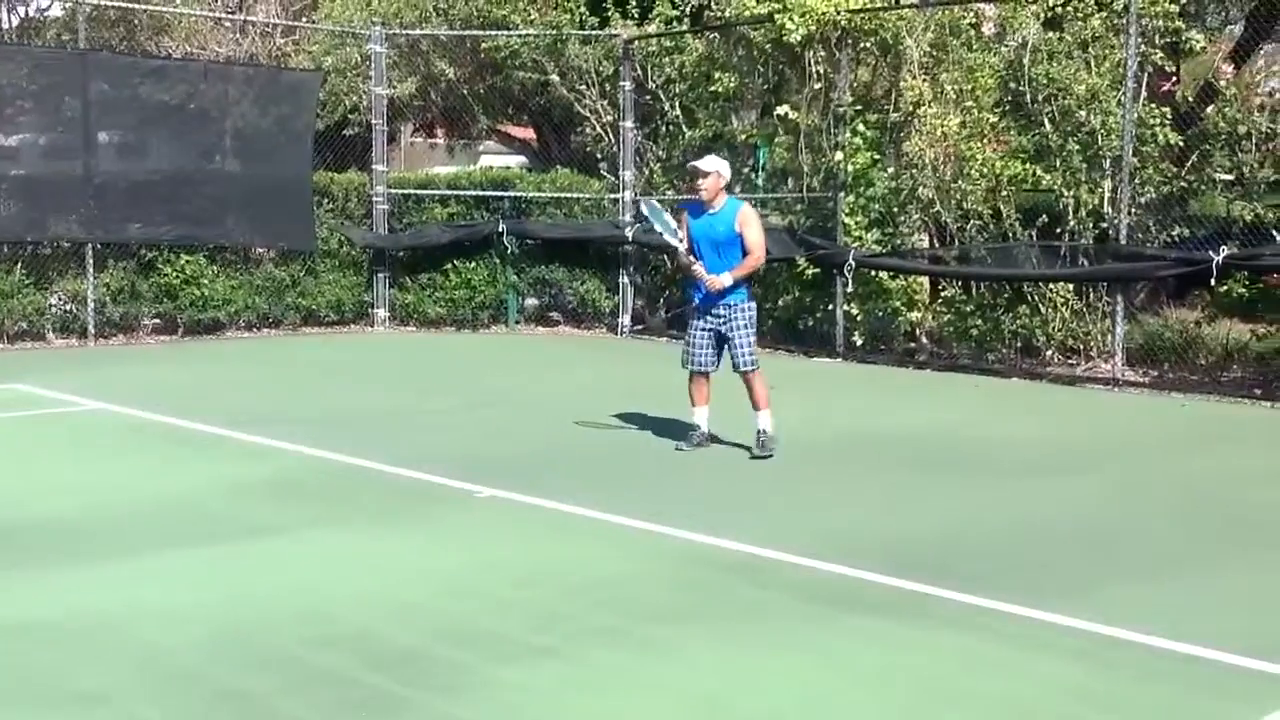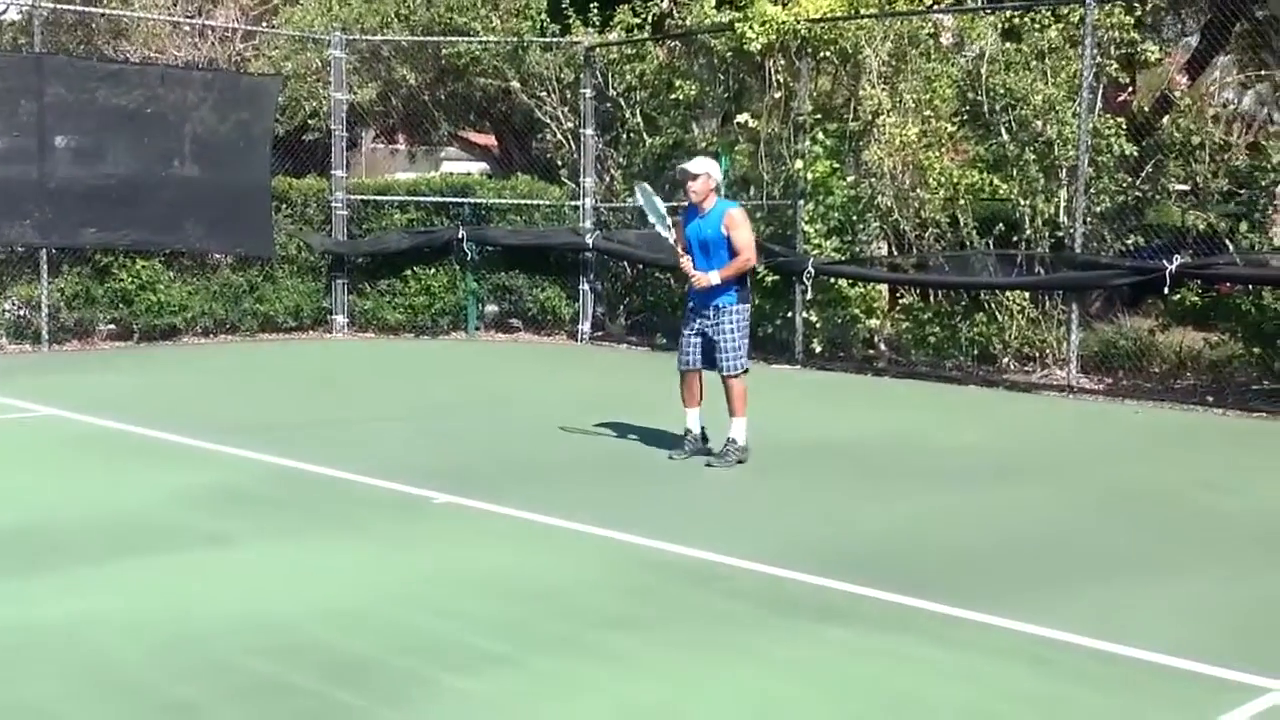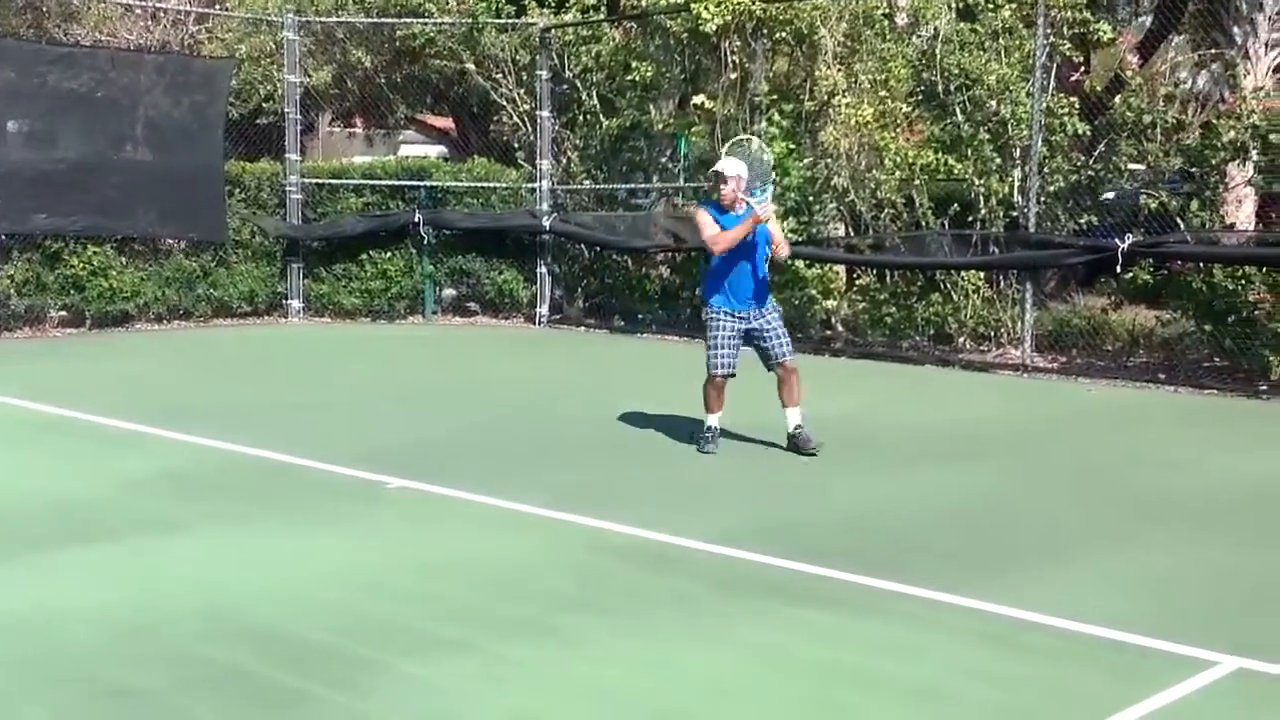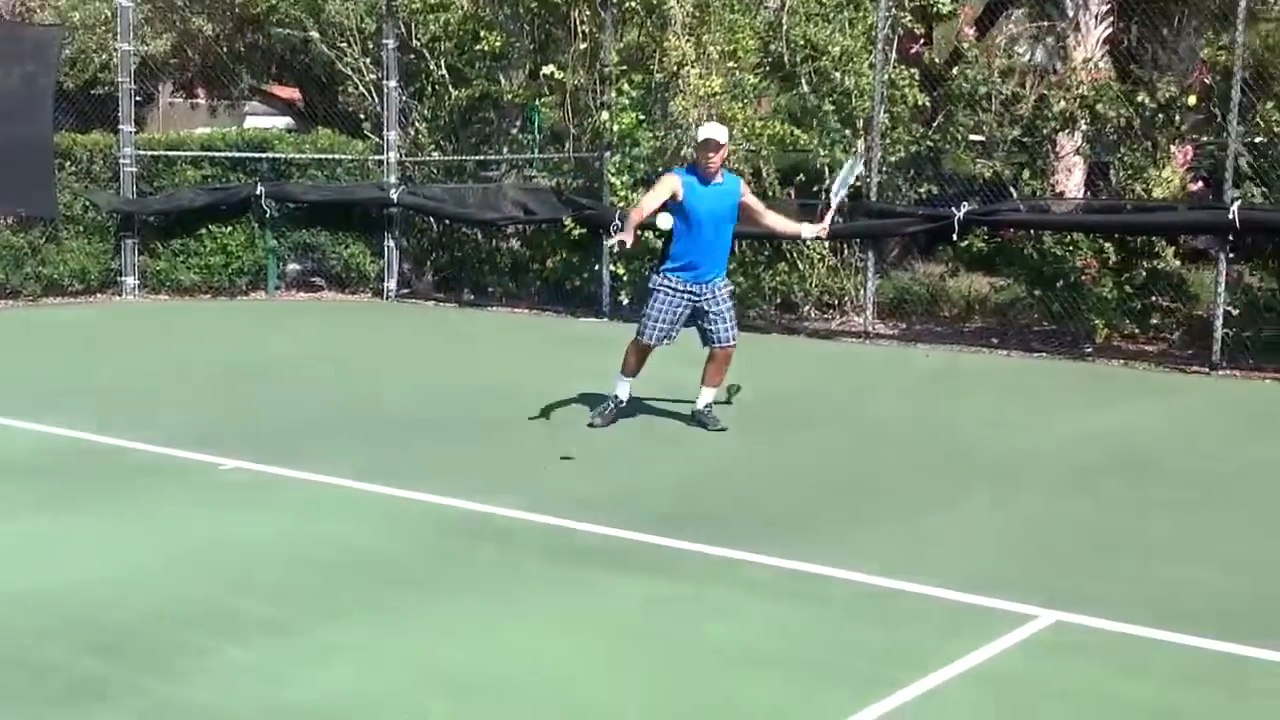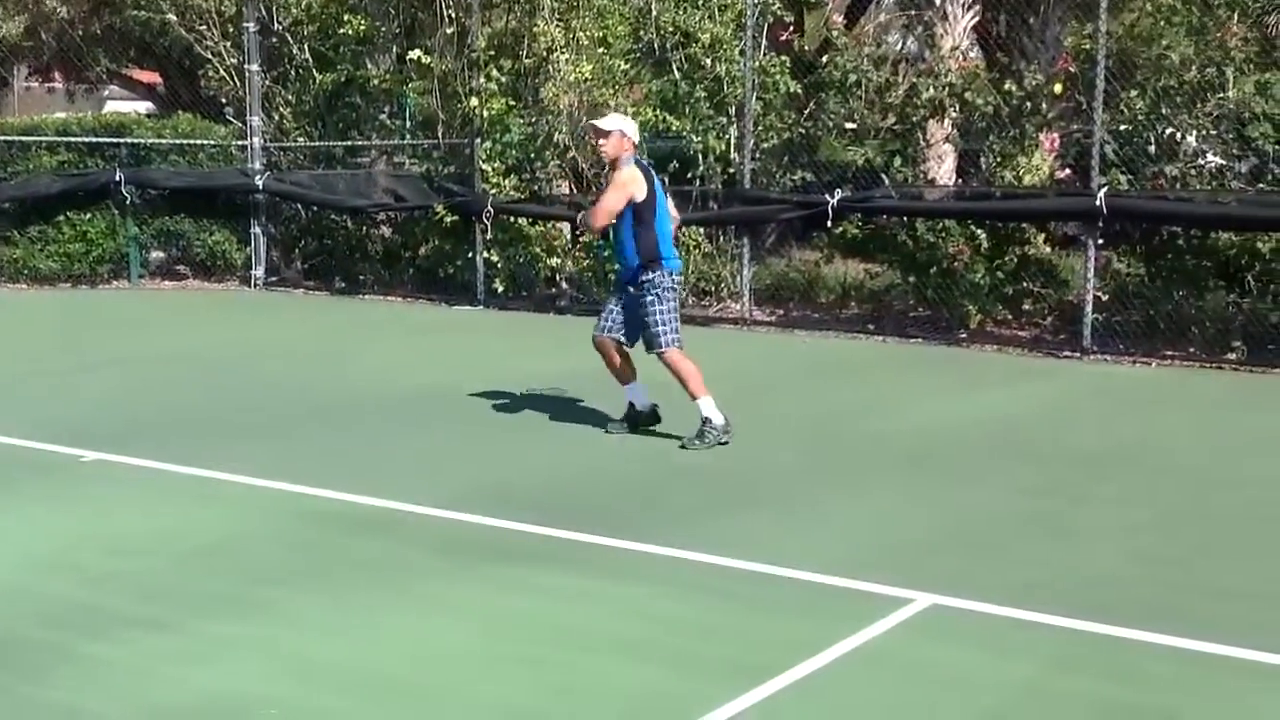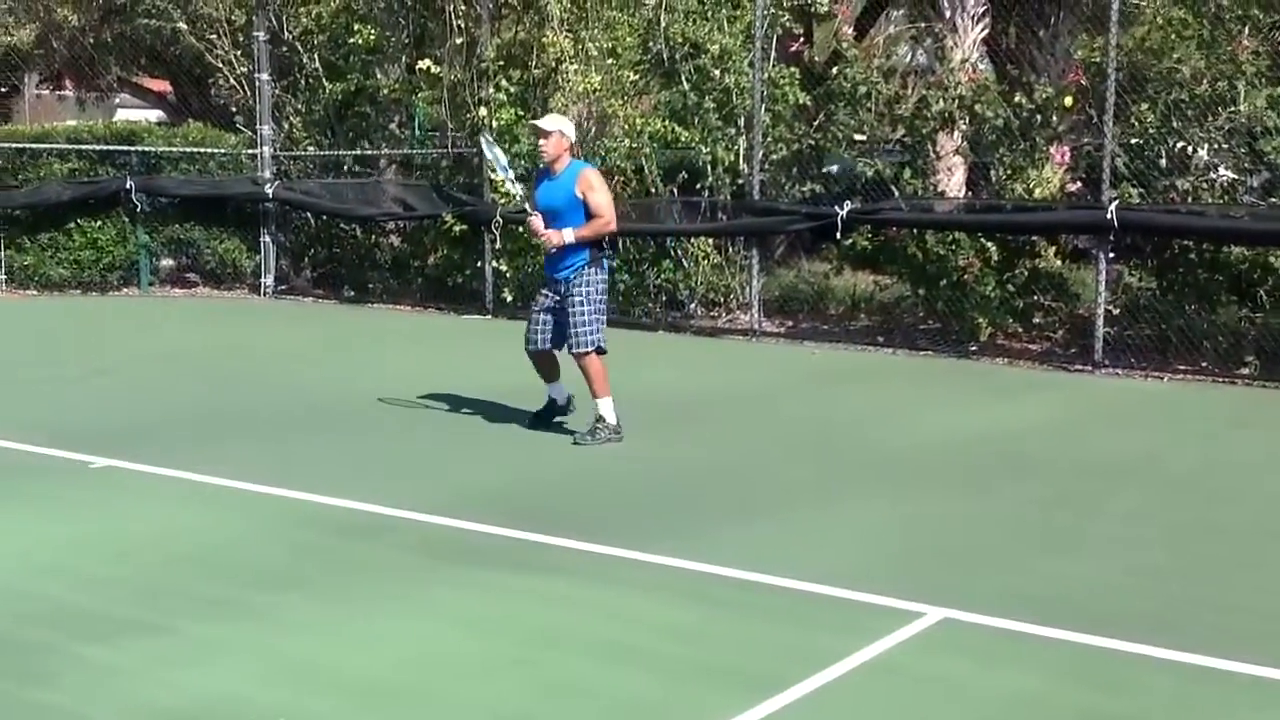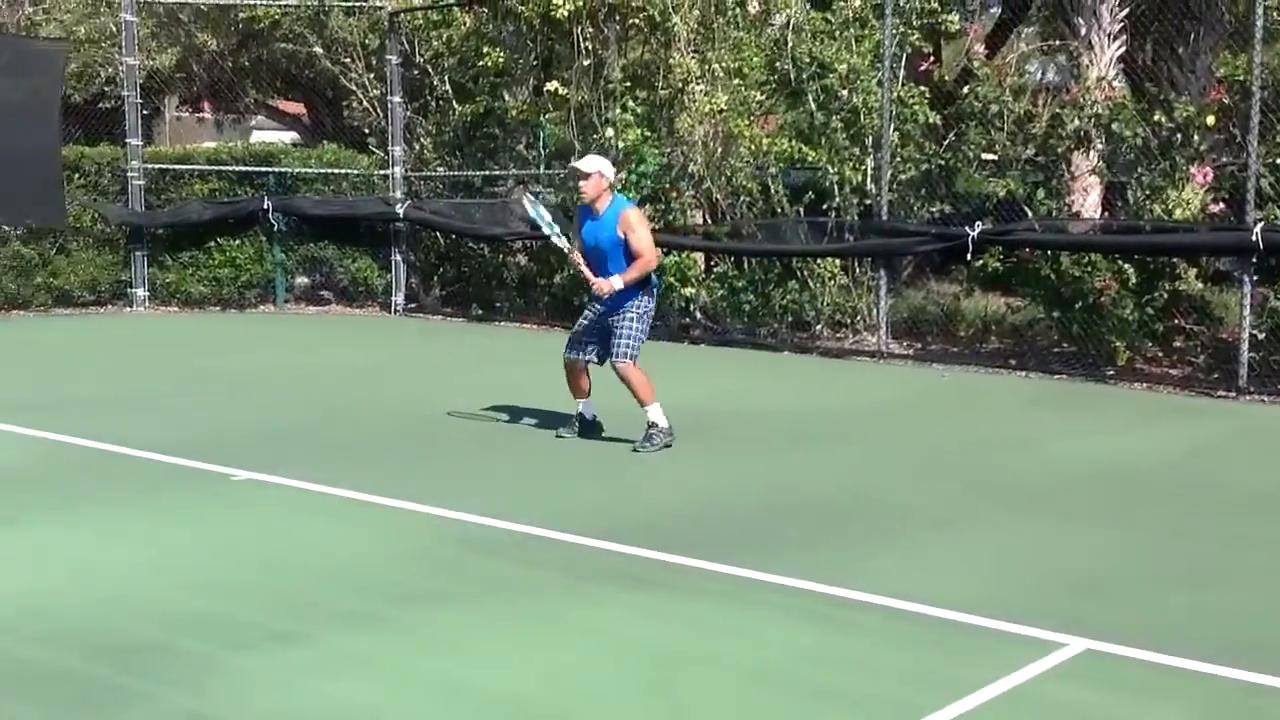
dt=0.7s
person 1, frame 1
left shoulder: (742, 212)
right shoulder: (689, 212)
left elbow: (757, 256)
right elbow: (682, 252)
left wrist: (726, 278)
right wrist: (691, 265)
left hip: (738, 302)
right hip: (703, 302)
left knee: (748, 367)
right knee: (697, 368)
left ankle: (766, 432)
right ankle: (700, 429)
person 1, frame 2
left shoulder: (731, 213)
right shoulder: (687, 214)
left elbow: (748, 258)
left wrist: (714, 276)
right wrist: (683, 261)
left hip: (729, 305)
right hip: (698, 303)
left knee: (731, 372)
right knee: (688, 369)
left ankle: (737, 442)
right ankle: (694, 435)
person 1, frame 3
left shoulder: (763, 212)
right shoulder: (705, 213)
left elbow: (779, 248)
right elbow: (716, 246)
left wrist: (782, 250)
right wrist: (749, 223)
left hip: (761, 305)
right hip: (721, 309)
left knee: (786, 366)
right knee: (718, 374)
left ankle: (796, 430)
right ankle: (711, 428)
person 1, frame 4
left shoulder: (736, 185)
right shoulder: (676, 180)
left elbow: (764, 216)
right elbow: (643, 206)
left wrist: (806, 229)
right wrist: (628, 230)
left hip: (714, 283)
right hip: (674, 280)
left knee: (724, 348)
right knee: (645, 341)
left ankle: (702, 406)
right ankle: (619, 399)
person 1, frame 5
left shoulder: (626, 172)
right shoulder: (636, 174)
left elbow: (596, 219)
right elbow: (673, 218)
left wrist: (584, 218)
left hip: (657, 275)
right hip: (634, 276)
left knee: (668, 350)
right knee: (605, 339)
left ankle: (715, 422)
right ankle: (640, 407)
person 1, frame 6
left shoulder: (585, 176)
right shoulder: (541, 178)
left elbow: (608, 222)
left wrist: (565, 235)
right wrist: (537, 228)
left hip: (586, 274)
right hip: (555, 277)
left knee: (584, 349)
right knee: (536, 347)
left ankle: (608, 421)
right ankle: (558, 399)
person 1, frame 7
left shoulder: (628, 215)
right shoulder: (582, 214)
left elbow: (649, 260)
left wrist: (615, 283)
right wrist: (577, 260)
left hip: (635, 299)
right hip: (602, 301)
left knee: (623, 363)
right knee: (573, 358)
left ankle: (660, 426)
right ankle: (585, 418)
